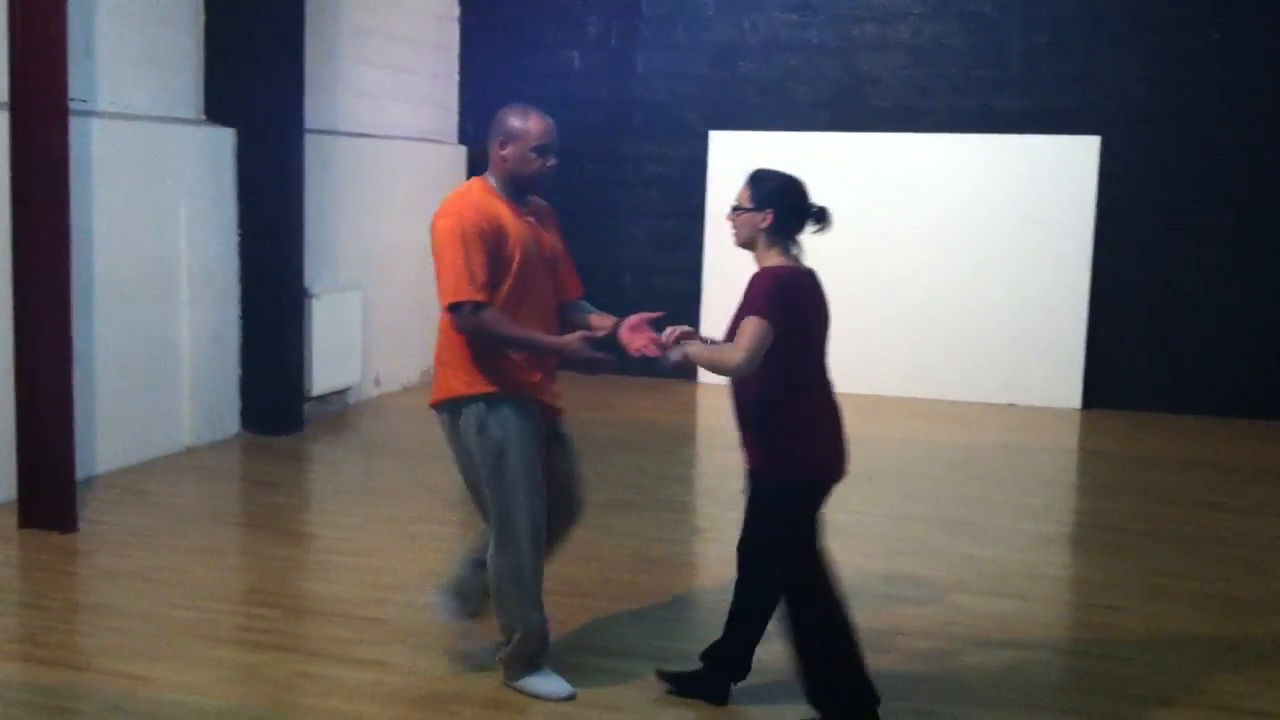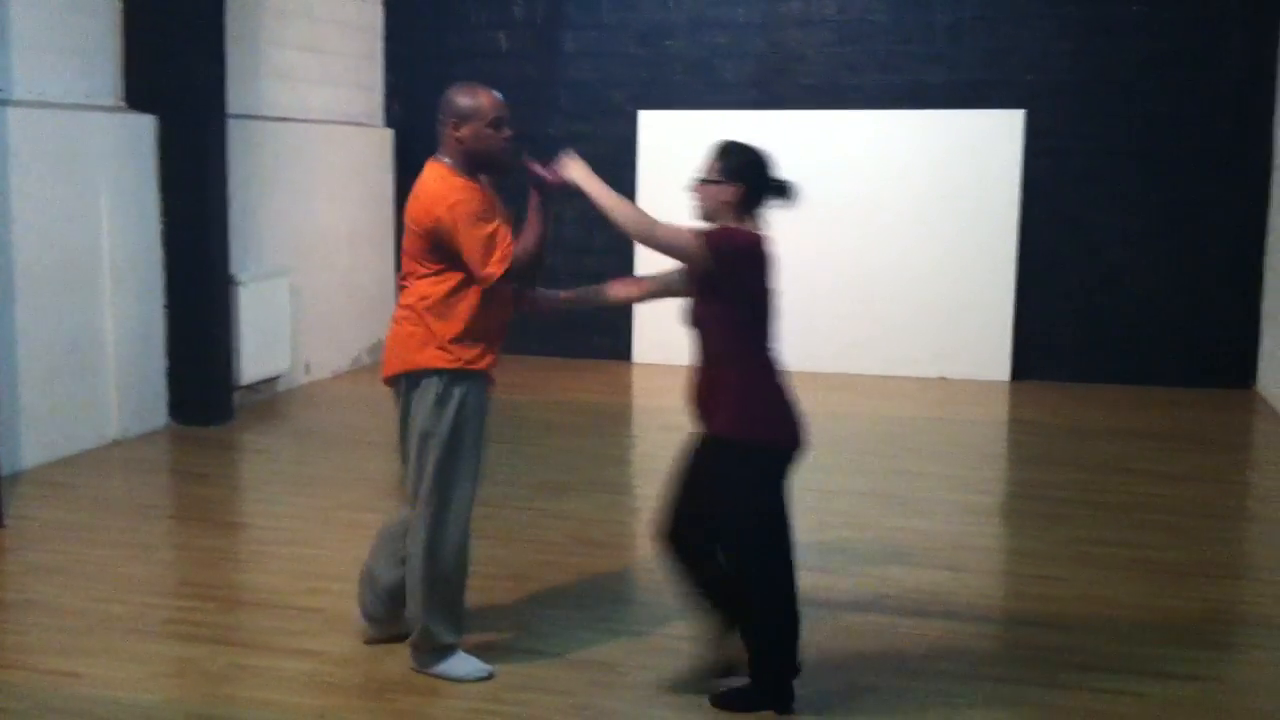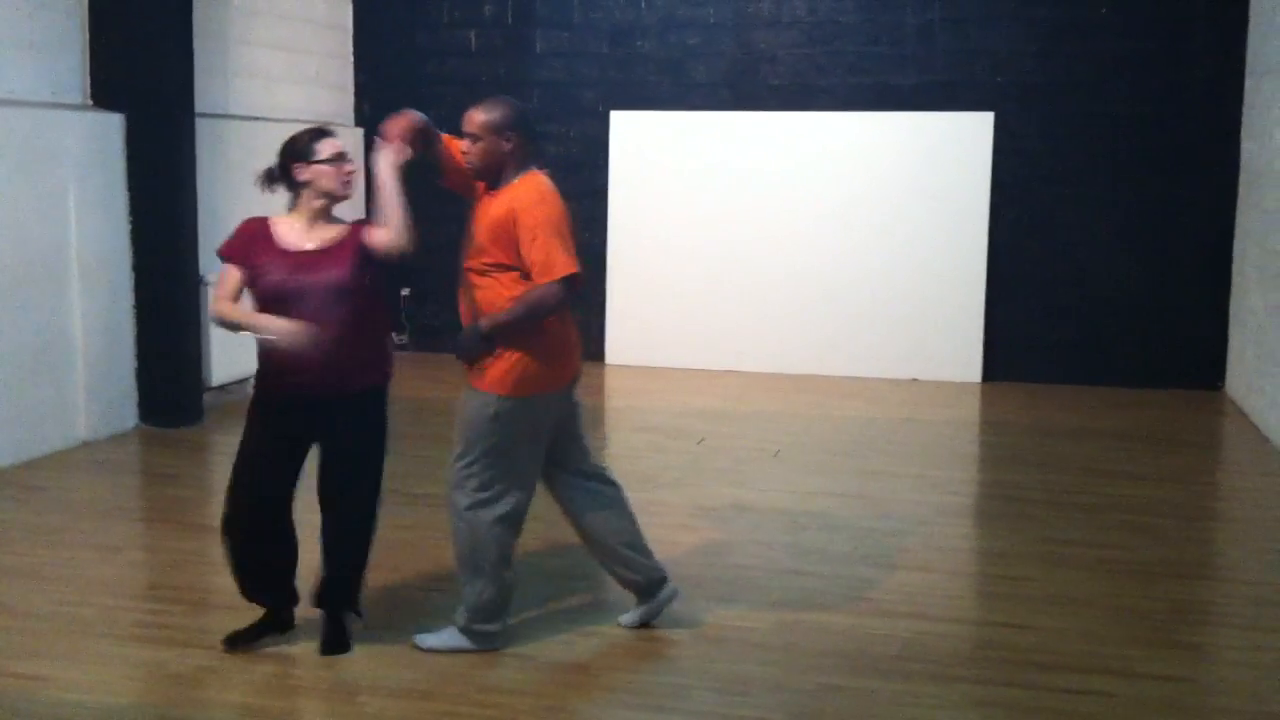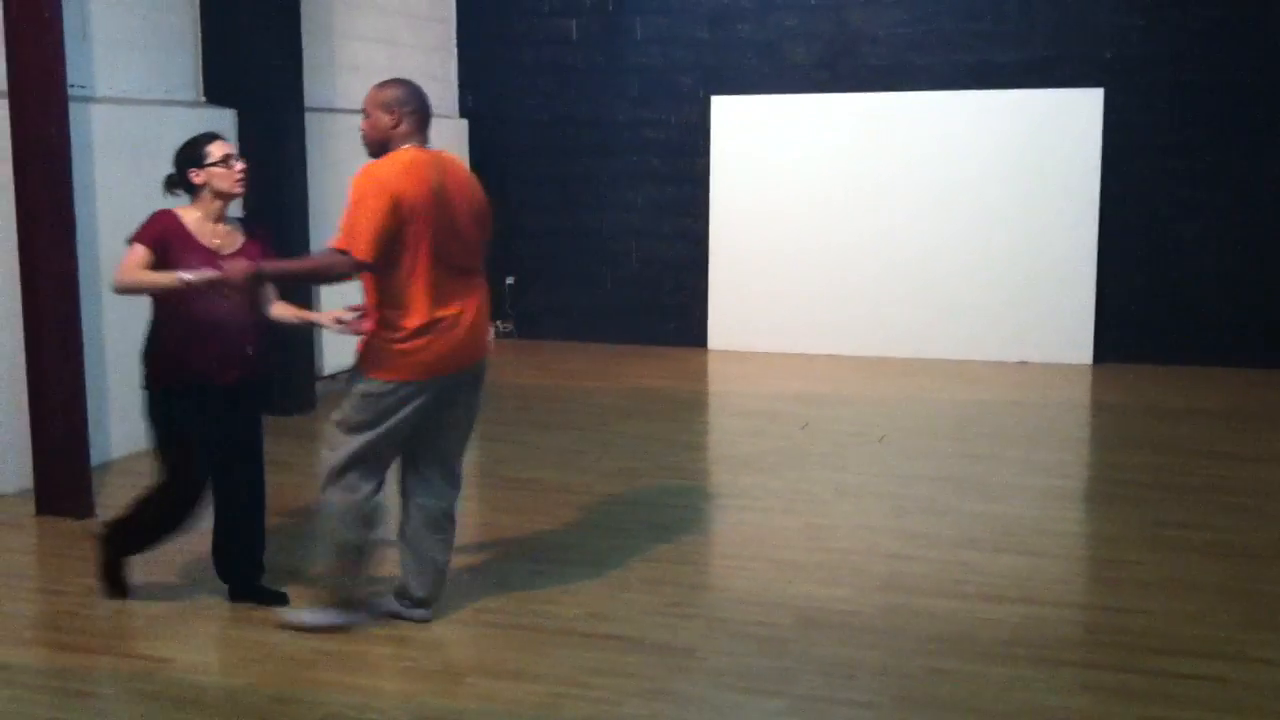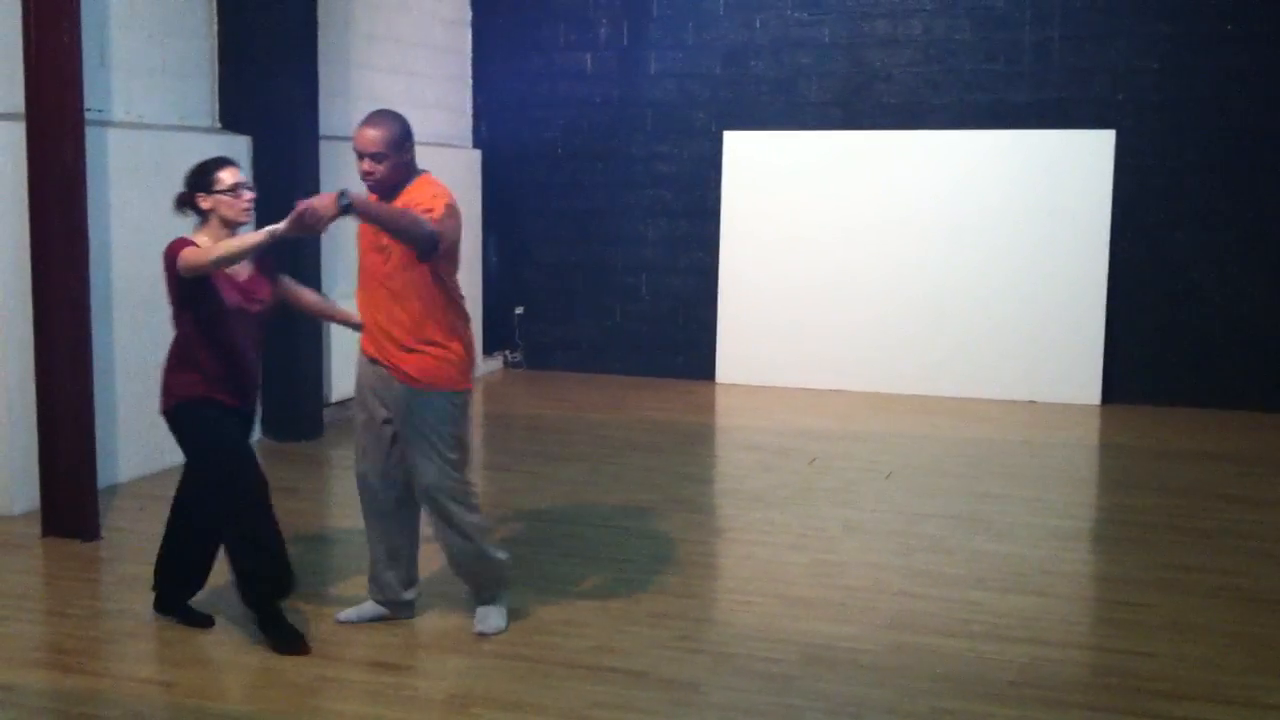
dt=1s
person 1, frame 1
left shoulder: (542, 215)
right shoulder: (466, 213)
left elbow: (565, 300)
right elbow: (467, 316)
left wrist: (613, 326)
right wrist: (557, 347)
left hip: (531, 391)
right hip: (483, 394)
left knee: (561, 507)
right knee: (520, 526)
left ankle: (467, 594)
right ankle: (522, 660)
person 1, frame 2
left shoulder: (472, 182)
right shoulder: (450, 195)
right elbow: (510, 266)
right wrist: (540, 198)
left hip: (460, 364)
right hip: (440, 366)
left knee: (441, 499)
right knee: (444, 505)
left ankle: (385, 604)
right ankle: (434, 645)
person 1, frame 3
left shoulder: (531, 200)
right shoulder: (487, 178)
left elbow: (556, 289)
right elbow: (432, 142)
left wrist: (482, 329)
left hip: (515, 369)
right hip: (542, 366)
left knee: (479, 497)
right knee: (578, 479)
left ankle: (480, 624)
right ankle: (648, 583)
person 1, frame 4
left shoulder: (381, 177)
right shoulder: (462, 176)
left elbow: (346, 262)
left wrist: (260, 270)
left hip: (405, 354)
right hip: (465, 348)
left knee: (347, 469)
right knee: (435, 474)
left ankle: (345, 598)
right ankle: (419, 592)
person 1, frame 5
left shoulder: (429, 197)
right shoulder: (374, 197)
left elbow: (434, 238)
left wrist: (351, 206)
left hip: (433, 366)
right hip: (377, 362)
left knee: (441, 484)
right knee: (378, 481)
left ankle: (489, 591)
right ankle: (391, 594)
person 2, frame 1
left shoulder: (772, 283)
right shoulder: (799, 280)
left elbow: (740, 361)
left wrist: (690, 349)
right wrist: (701, 342)
left hip: (789, 453)
right hip: (806, 448)
left knee: (793, 573)
right knee: (763, 564)
right ankle: (718, 671)
person 2, frame 2
left shoulder: (735, 248)
right shoulder: (724, 253)
left elbow: (643, 229)
right elbow: (645, 287)
left wrist: (580, 175)
right wrist: (566, 297)
left hip: (750, 428)
right hip: (735, 426)
left knee: (752, 550)
right knee: (687, 535)
right ankle: (743, 624)
person 2, frame 3
left shoulder: (357, 237)
right shoulder: (255, 235)
left elbow: (398, 241)
right elbow: (221, 307)
left wrist: (387, 168)
right wrist: (268, 324)
left hip: (354, 394)
right hip: (284, 392)
left knee: (349, 508)
right knee: (254, 503)
left ankle: (335, 609)
right ankle: (275, 606)
person 2, frame 4
left shoulder: (249, 237)
right shoulder: (164, 226)
left elbow: (269, 305)
right elbow: (123, 280)
left wrist: (319, 316)
right wrist: (185, 277)
left hip: (238, 380)
right hip: (177, 381)
left knee: (243, 478)
right knee: (186, 481)
left ankle: (244, 577)
right ankle: (117, 544)
person 2, frame 5
left shoulder: (254, 259)
right shoulder: (184, 254)
left elbow: (296, 295)
right elbow: (213, 260)
left wrist: (358, 320)
right wrist: (282, 229)
left hip: (237, 399)
right hip: (197, 399)
left knee: (206, 499)
right knee: (245, 491)
left ankle: (172, 594)
right ankle: (269, 607)
